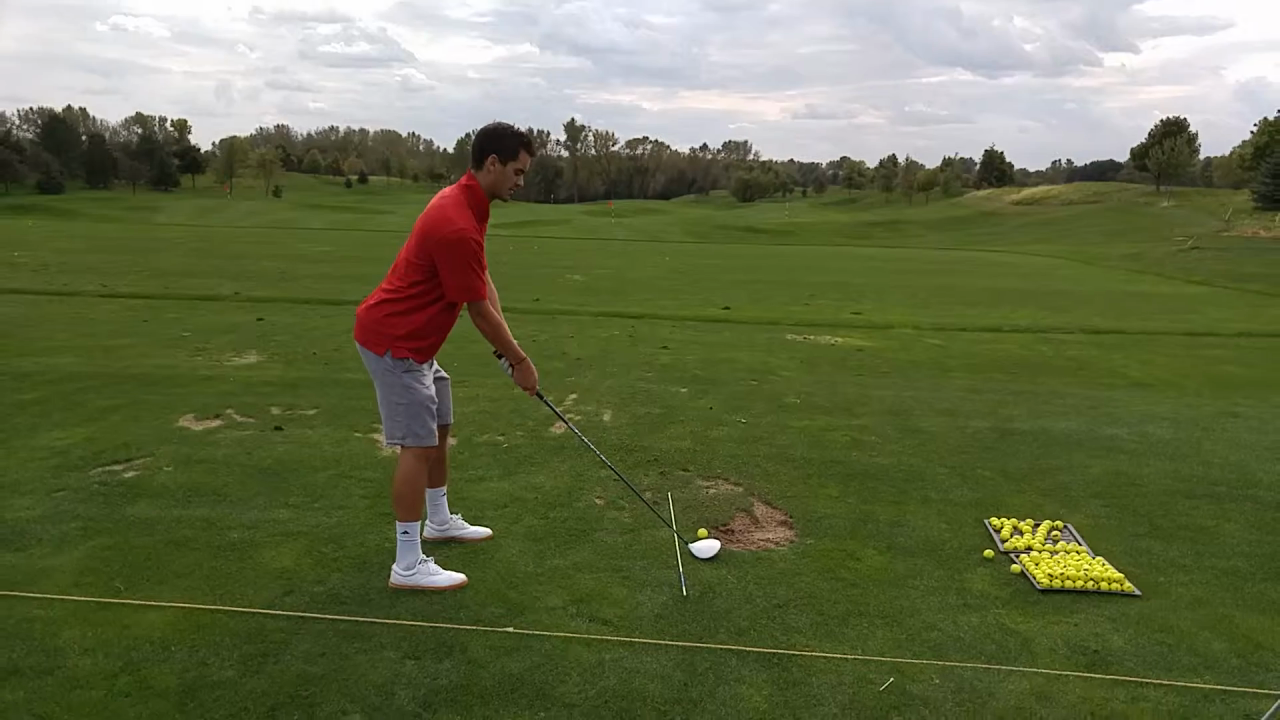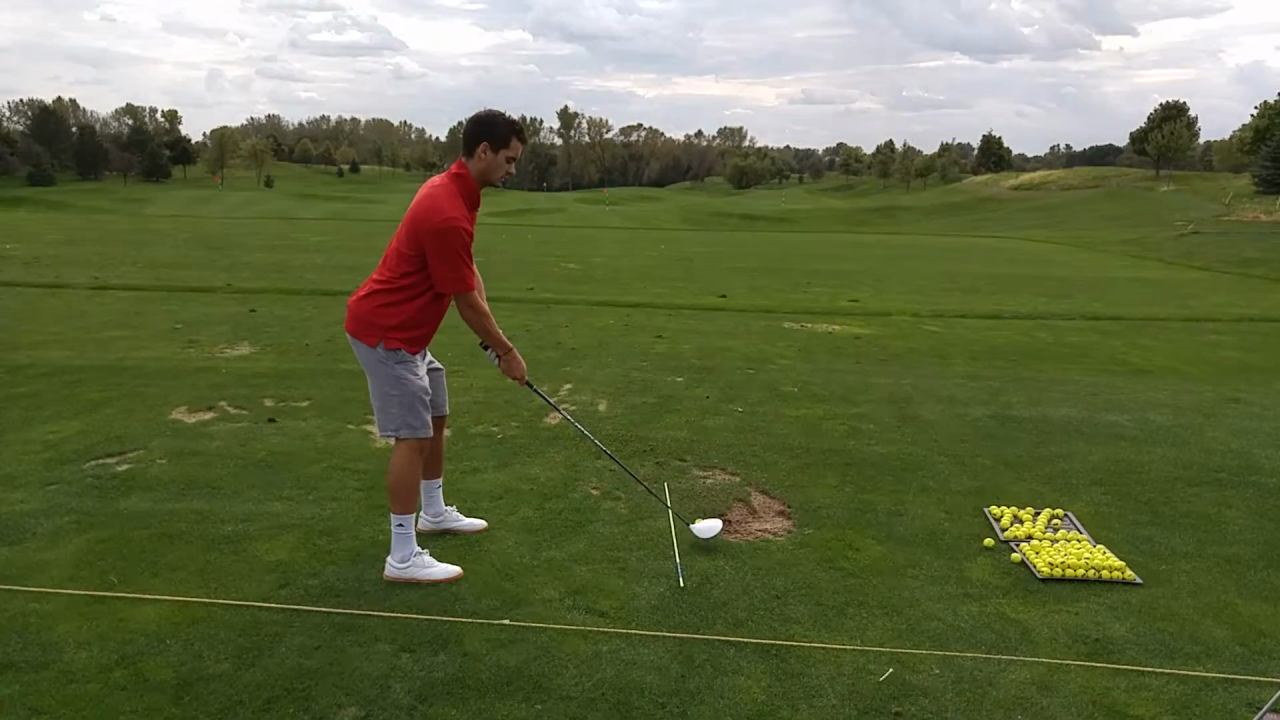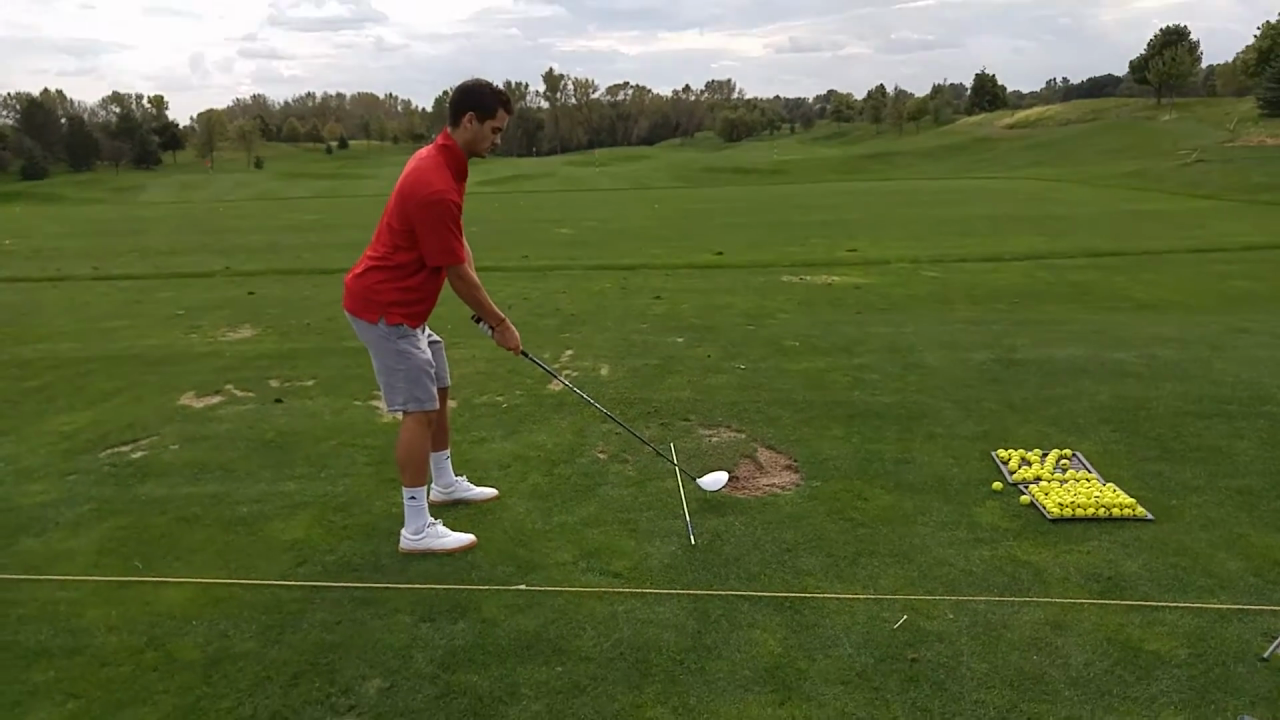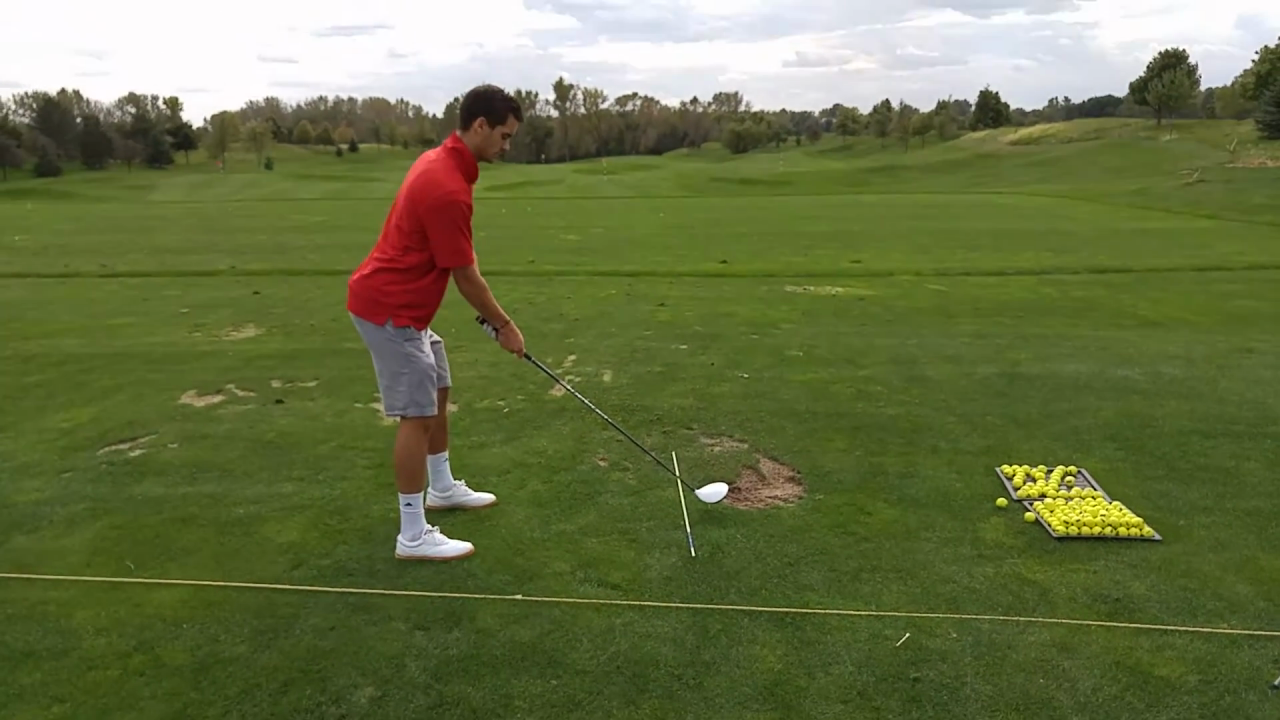
dt=0.4s
person 1, frame 1
left shoulder: (464, 201)
right shoulder: (457, 226)
left elbow: (483, 285)
right elbow: (478, 310)
left wrist: (505, 346)
right wrist: (519, 361)
left hip: (409, 337)
right hip: (392, 341)
left knee: (438, 429)
right knee: (417, 444)
left ankle: (439, 521)
right ankle: (408, 565)
person 1, frame 2
left shoulder: (452, 187)
right shoulder: (448, 215)
left elbow: (469, 272)
right elbow: (466, 301)
left wrist: (494, 338)
right wrist: (506, 352)
left hip: (401, 328)
right hip: (385, 332)
left knee: (434, 420)
right knee: (411, 436)
left ankle: (434, 512)
right ankle: (403, 558)
person 1, frame 3
left shoulder: (439, 158)
right shoulder: (435, 188)
left elbow: (458, 245)
right elbow: (456, 273)
left wrist: (485, 308)
right wrist: (500, 323)
left hip: (399, 301)
right hip: (385, 308)
left knee: (437, 393)
right knee: (418, 410)
left ankle: (445, 483)
right ankle: (417, 529)
person 1, frame 4
left shoulder: (441, 159)
right shoulder: (447, 188)
left elbow: (463, 254)
right elbow: (464, 275)
left wrist: (489, 312)
right wrist: (504, 325)
left hip: (399, 303)
right hip: (390, 309)
left knee: (437, 394)
right knee: (415, 414)
left ankle: (442, 487)
right ankle: (413, 536)
